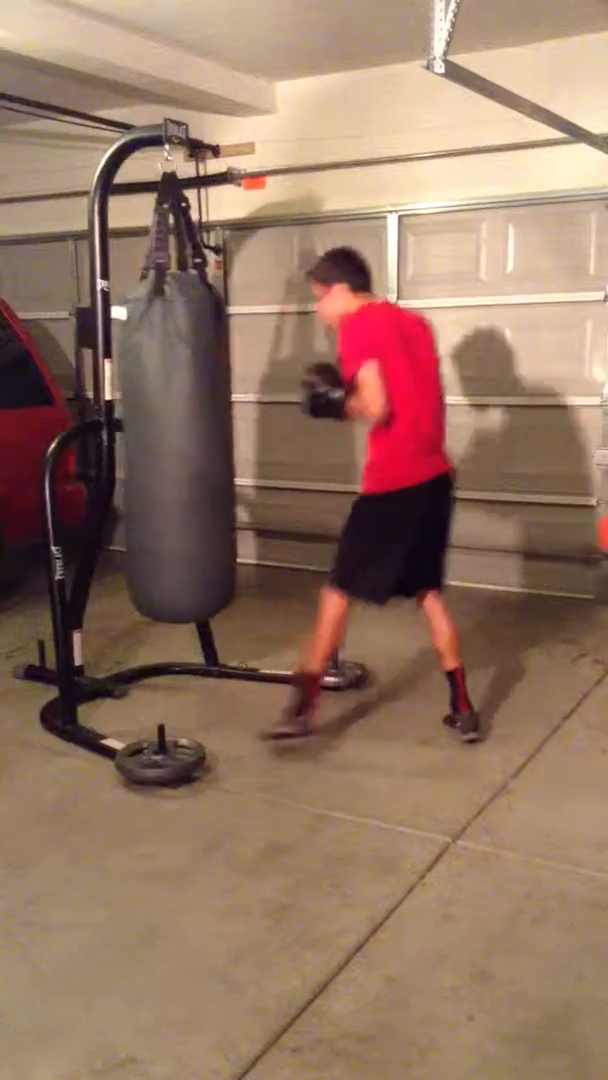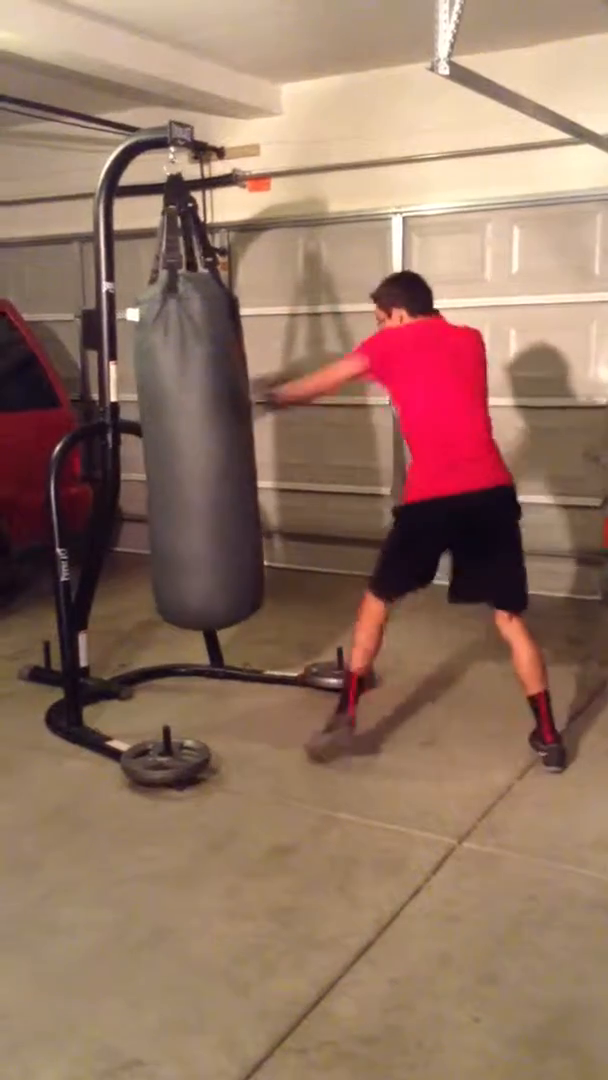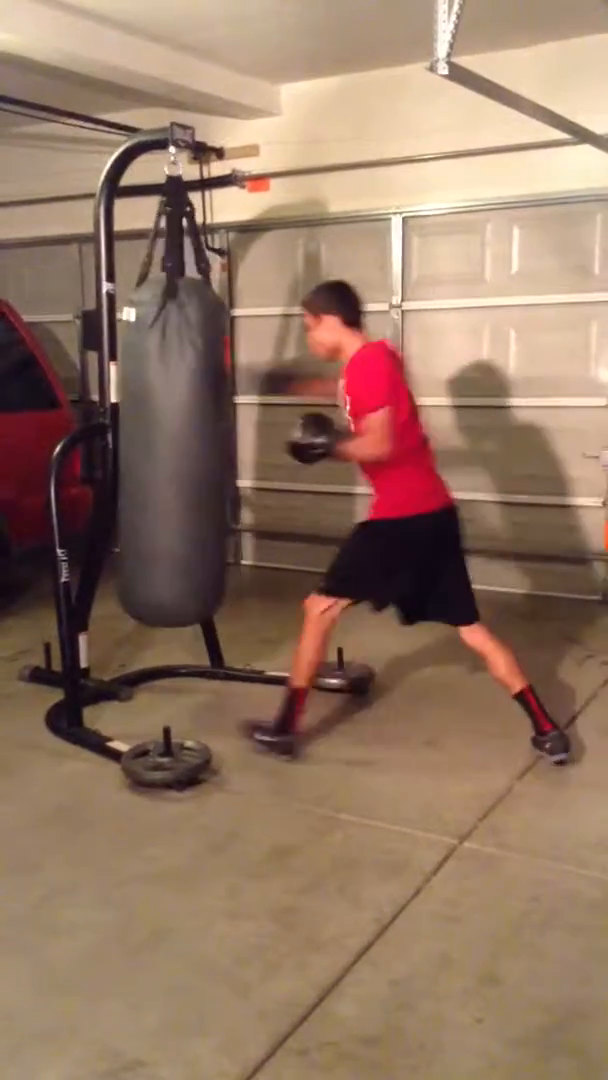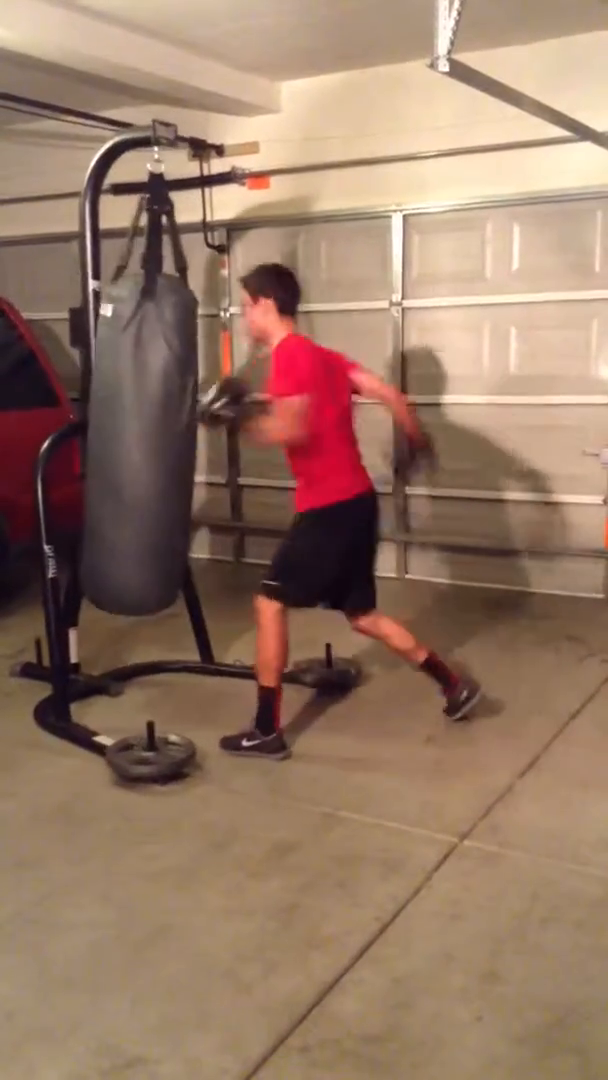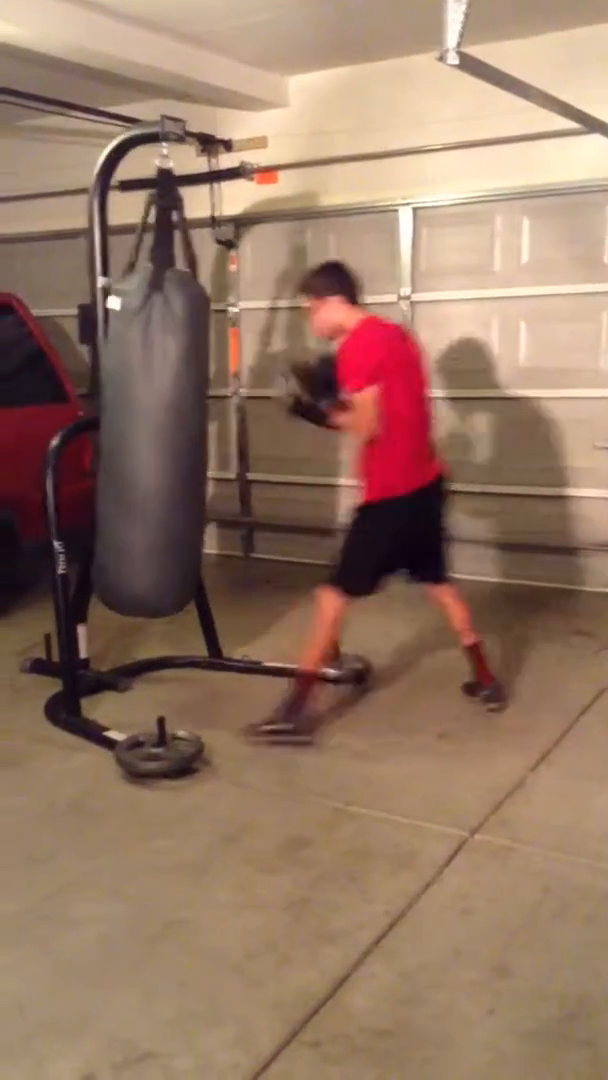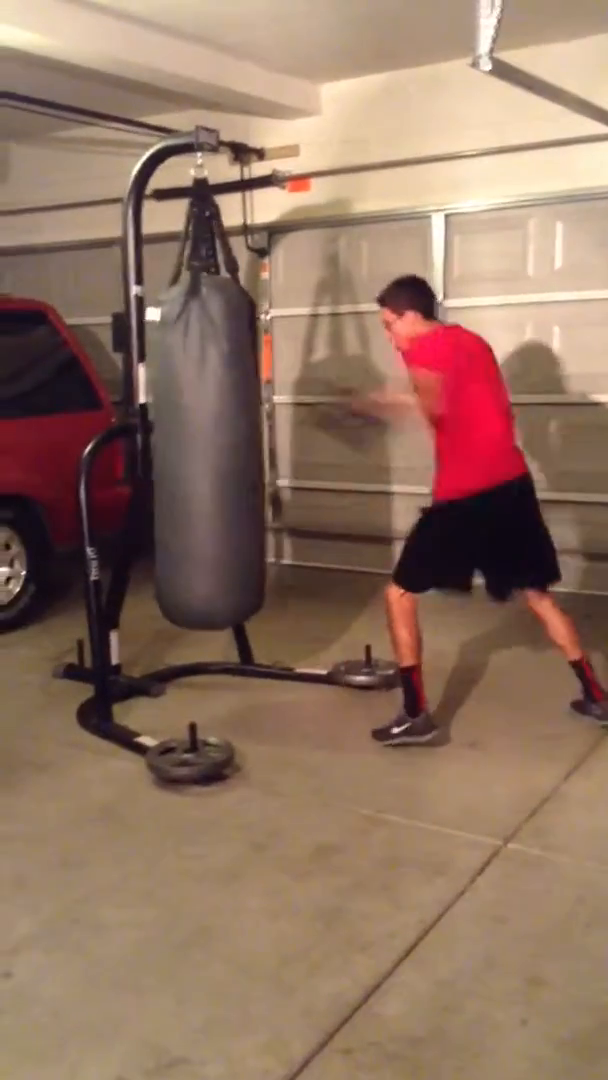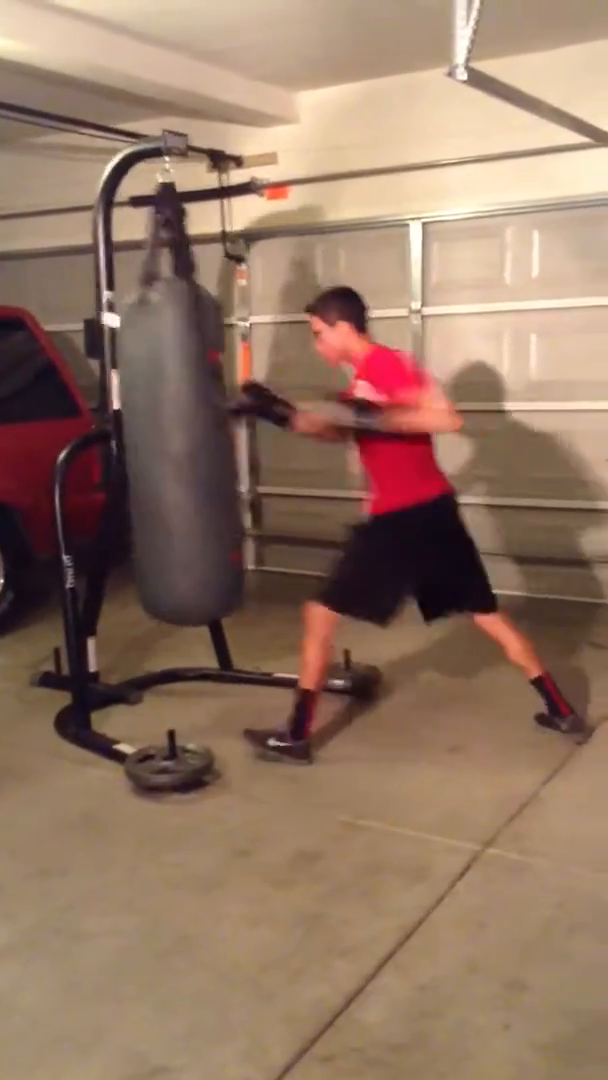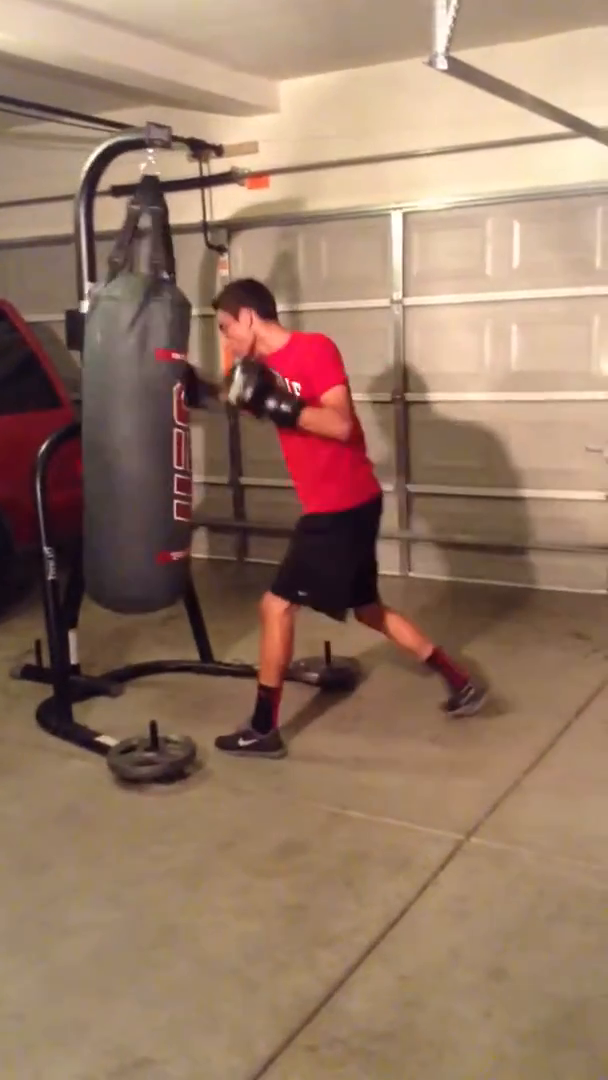
dt=0.4s
person 1, frame 1
left shoulder: (358, 325)
right shoulder: (414, 322)
left elbow: (376, 408)
left wrist: (336, 401)
left hip: (393, 486)
right hip: (435, 476)
left knee: (338, 596)
right knee: (427, 592)
left ankle: (301, 710)
right ankle: (463, 711)
person 1, frame 2
left shoulder: (391, 342)
right shoulder: (471, 340)
left elbow: (325, 381)
left wrist: (278, 394)
left hip: (431, 498)
right hip: (493, 492)
left knee: (377, 603)
right knee: (509, 617)
left ankle: (344, 720)
right ankle: (548, 737)
person 1, frame 3
left shoulder: (368, 364)
right shoulder: (377, 357)
left elbow: (379, 447)
left wrist: (328, 445)
left hip: (401, 518)
right hip: (436, 513)
left knee: (320, 609)
right knee: (471, 630)
left ankle: (285, 728)
right ankle: (548, 732)
person 1, frame 4
left shoulder: (289, 354)
right shoulder: (322, 356)
left elbow: (288, 431)
right elbow: (386, 392)
left wrist: (239, 419)
right wrist: (414, 434)
left hip: (333, 507)
right hip: (351, 500)
left knee: (270, 606)
right knee: (359, 614)
left ankle: (267, 731)
right ankle: (452, 683)
person 1, frame 5
left shoulder: (358, 345)
right shoulder: (395, 334)
left elbow: (368, 428)
left wrist: (322, 412)
right wrist: (345, 401)
left hip: (391, 493)
right hip: (426, 482)
left knee: (334, 598)
right knee: (436, 583)
left ankle: (294, 712)
right ankle: (486, 681)
person 1, frame 6
left shoulder: (427, 347)
right shoulder: (474, 344)
left elbow: (434, 405)
left wrist: (373, 407)
left hip: (464, 499)
right hip: (510, 483)
left knee: (399, 594)
right knee: (535, 594)
left ankle: (415, 715)
person 1, frame 7
left shoulder: (385, 364)
right shoulder: (363, 375)
left elbow: (444, 420)
right elbow: (320, 424)
left wrist: (376, 419)
left hip: (398, 515)
right hip: (434, 509)
left knee: (321, 615)
right knee: (486, 614)
left ankle: (298, 735)
right ankle: (564, 711)
person 1, frame 8
left shoulder: (314, 348)
right shoulder: (274, 361)
left elbow: (345, 425)
left wrist: (280, 407)
left hip: (340, 509)
right hip: (345, 505)
left knee: (277, 607)
right knee: (366, 607)
left ankle: (263, 729)
right ankle: (458, 684)
